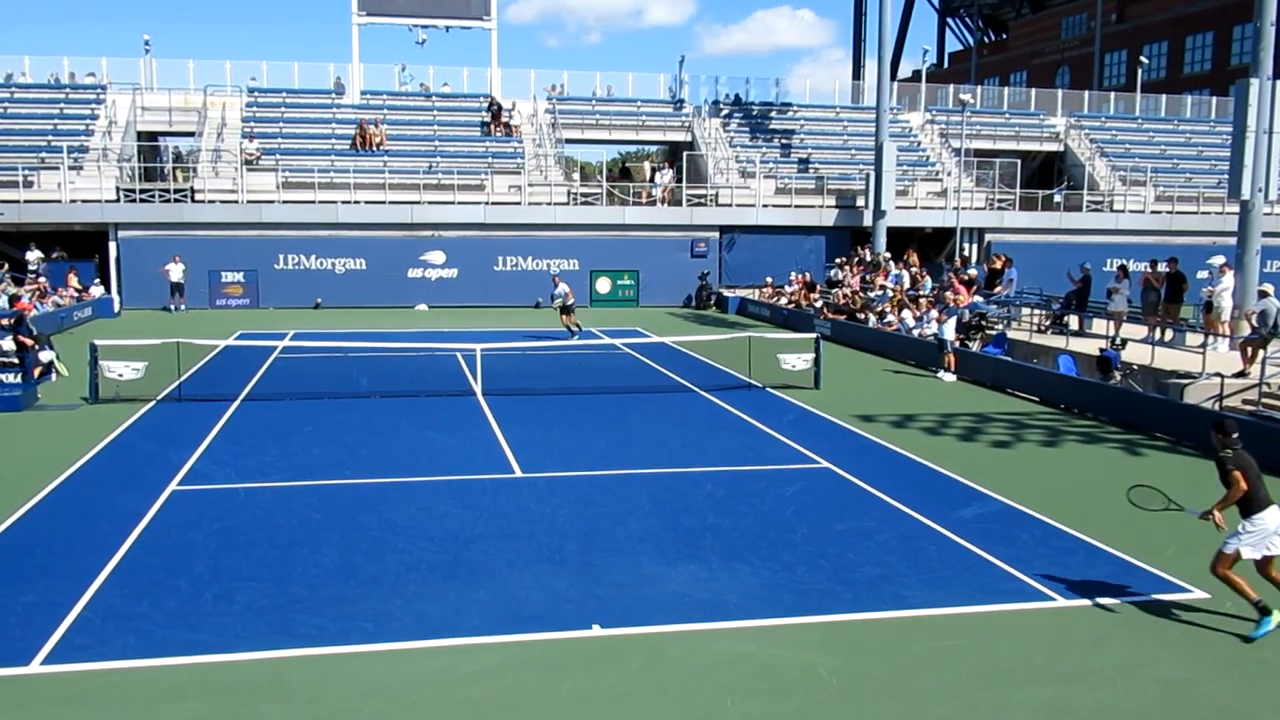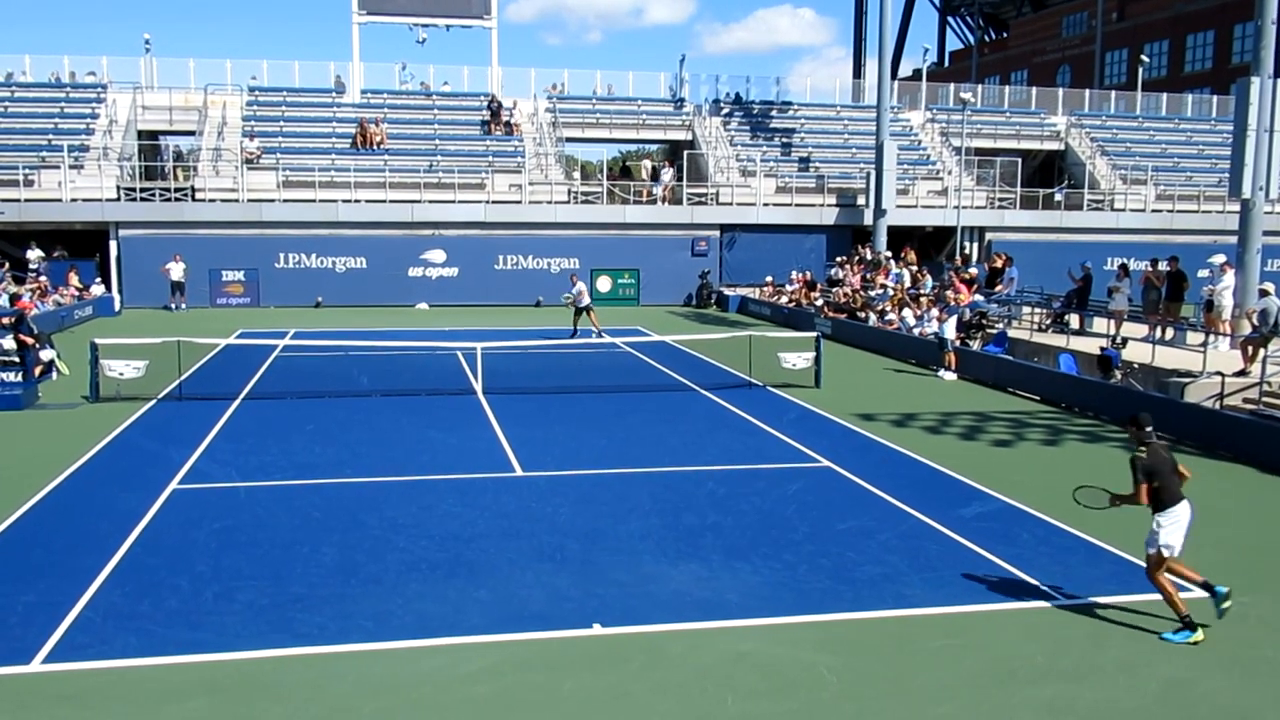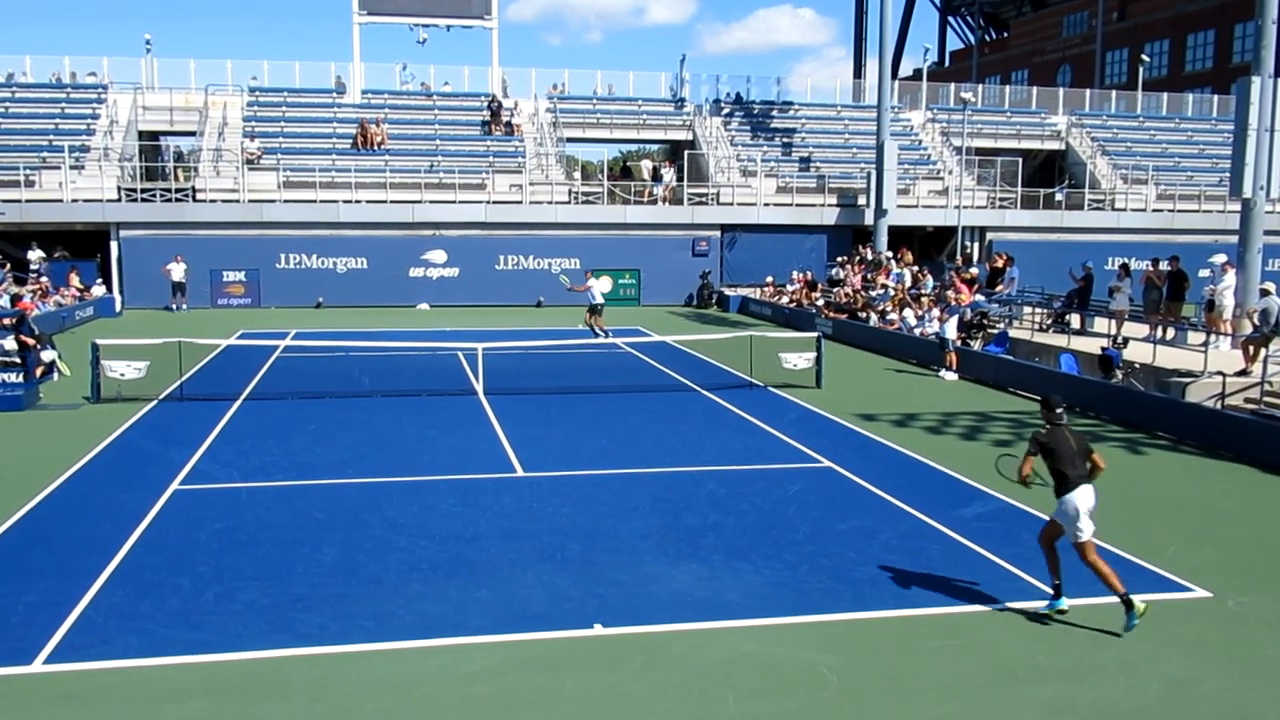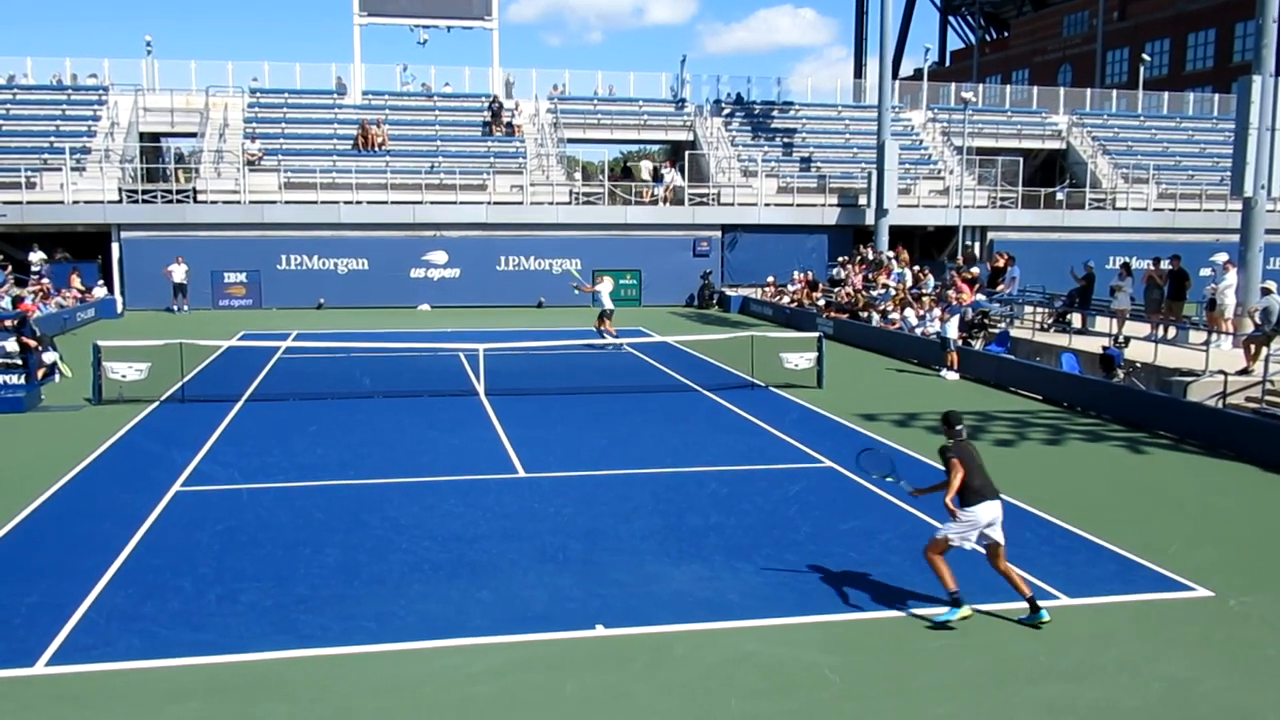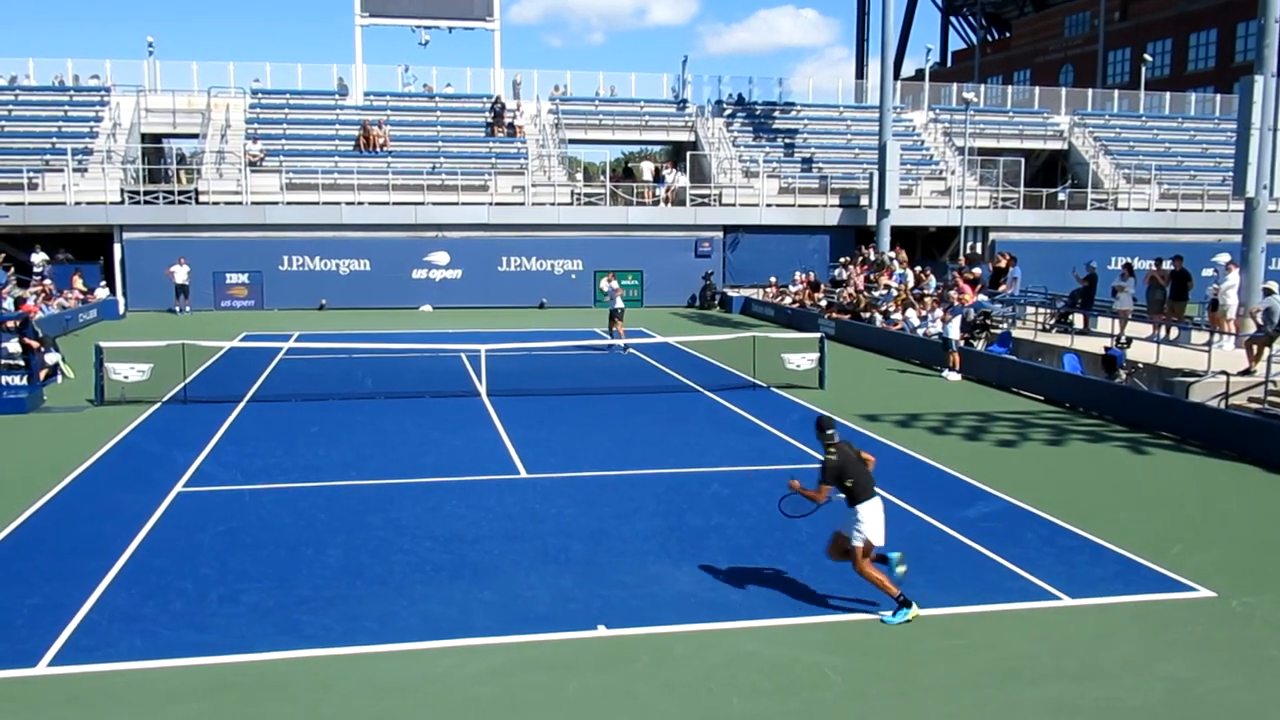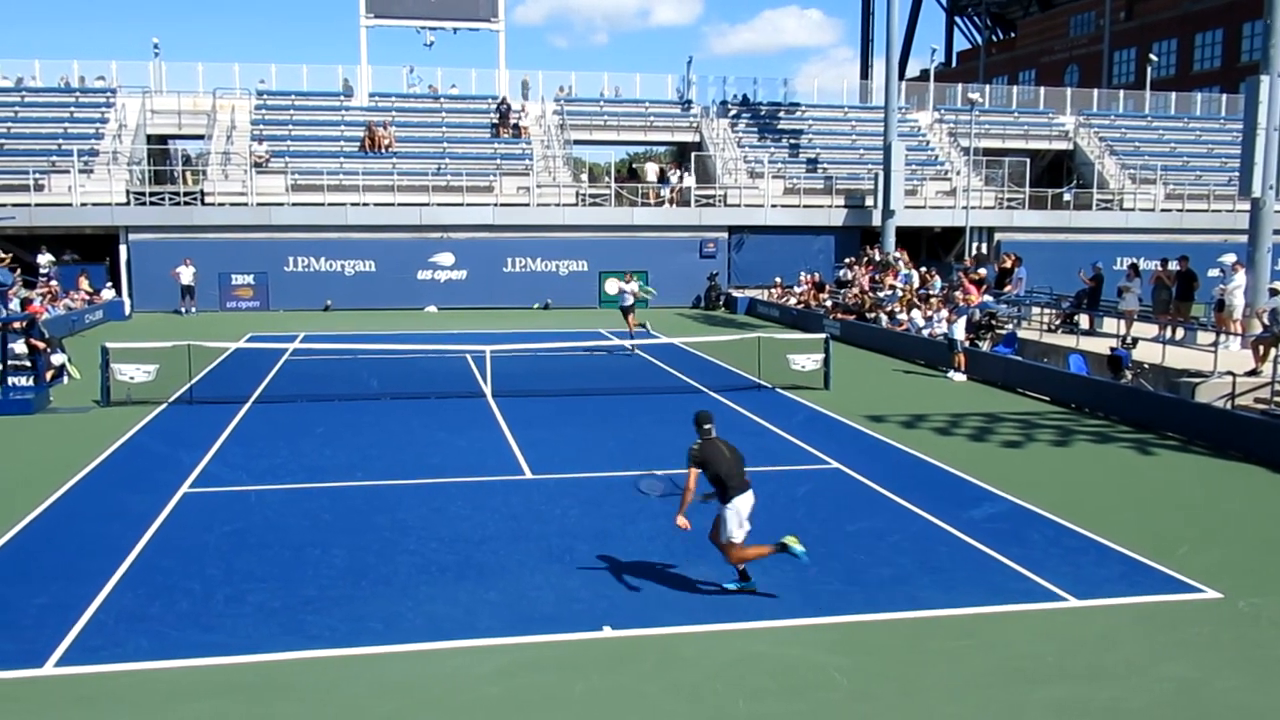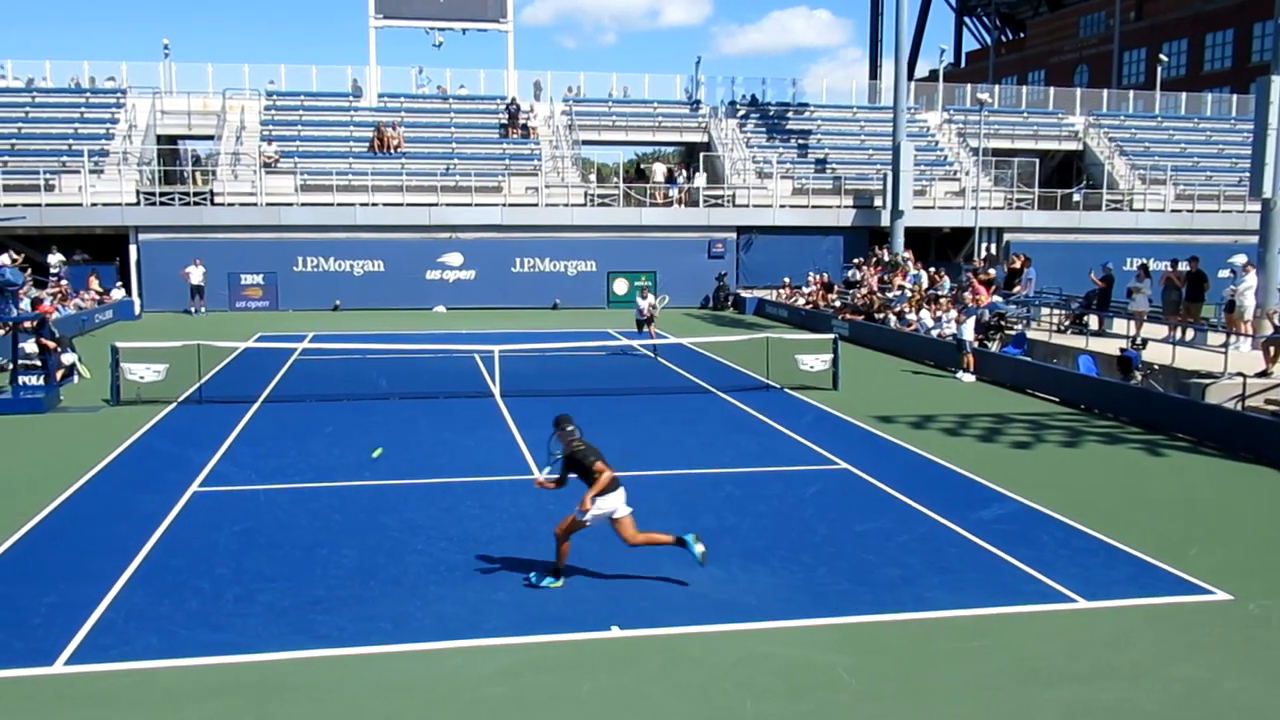
dt=0.2s
person 1, frame 1
left shoulder: (1225, 457)
right shoulder: (1243, 456)
left elbow: (1241, 487)
left wrist: (1215, 508)
right wrist: (1216, 510)
left hip: (1258, 521)
left knee: (1219, 569)
person 1, frame 2
left shoulder: (1139, 458)
right shoulder: (1162, 448)
left elbow: (1142, 499)
right elbow: (1185, 475)
left wrist: (1120, 499)
left hip: (1168, 517)
right hip: (1181, 509)
left knee: (1153, 574)
right knee: (1163, 565)
left ankle: (1190, 628)
right ankle: (1216, 591)
person 1, frame 3
left shoulder: (1040, 435)
right shoulder: (1077, 436)
left elbow: (1024, 472)
right elbow: (1099, 466)
left wrist: (1024, 480)
left hip: (1072, 499)
right hip: (1085, 493)
left knee: (1090, 558)
right knee: (1045, 538)
left ankle: (1129, 604)
right ankle: (1058, 598)
person 1, frame 4
left shoulder: (948, 448)
right shoulder: (968, 447)
left elbow: (958, 471)
left wrist: (948, 499)
right wrist: (925, 490)
left hip: (974, 512)
right hip: (994, 506)
left knee: (932, 553)
right knee: (999, 564)
left ankle: (957, 605)
right ankle: (1036, 610)
person 1, frame 5
left shoulder: (831, 461)
right shoulder: (845, 446)
left elbow: (820, 497)
right elbow: (870, 460)
left wrist: (798, 489)
left hip: (864, 509)
right hip: (868, 503)
left knee: (862, 566)
right knee: (835, 553)
left ankle: (905, 605)
right ankle: (889, 559)
person 1, frame 6
left shoulder: (695, 450)
right shoulder: (726, 445)
left elbow: (690, 486)
left wrist: (680, 514)
right wrist: (715, 494)
left hip: (735, 503)
right hip: (745, 495)
left knee: (735, 556)
right knee: (715, 538)
left ankle: (784, 546)
right ankle: (745, 579)
person 1, frame 7
left shoulder: (578, 451)
right shoulder: (570, 452)
left elbow: (607, 473)
right elbow: (560, 483)
left wrist: (588, 495)
right wrist: (544, 483)
left hip: (604, 499)
right hip: (615, 494)
left knee: (561, 532)
right knee: (633, 538)
left ankle: (555, 575)
right ankle: (685, 541)
